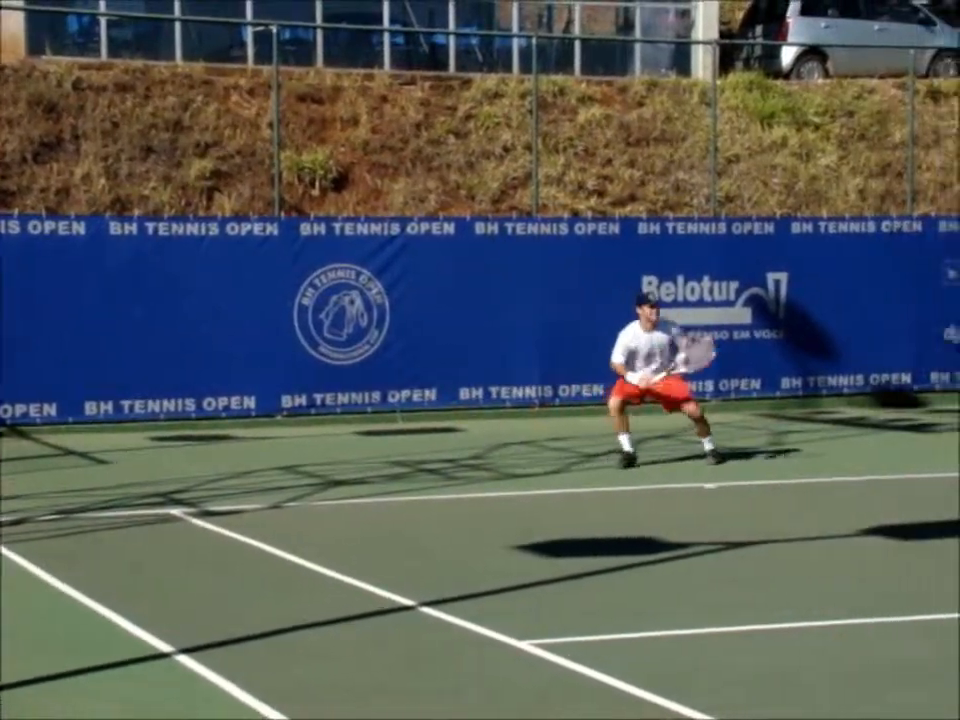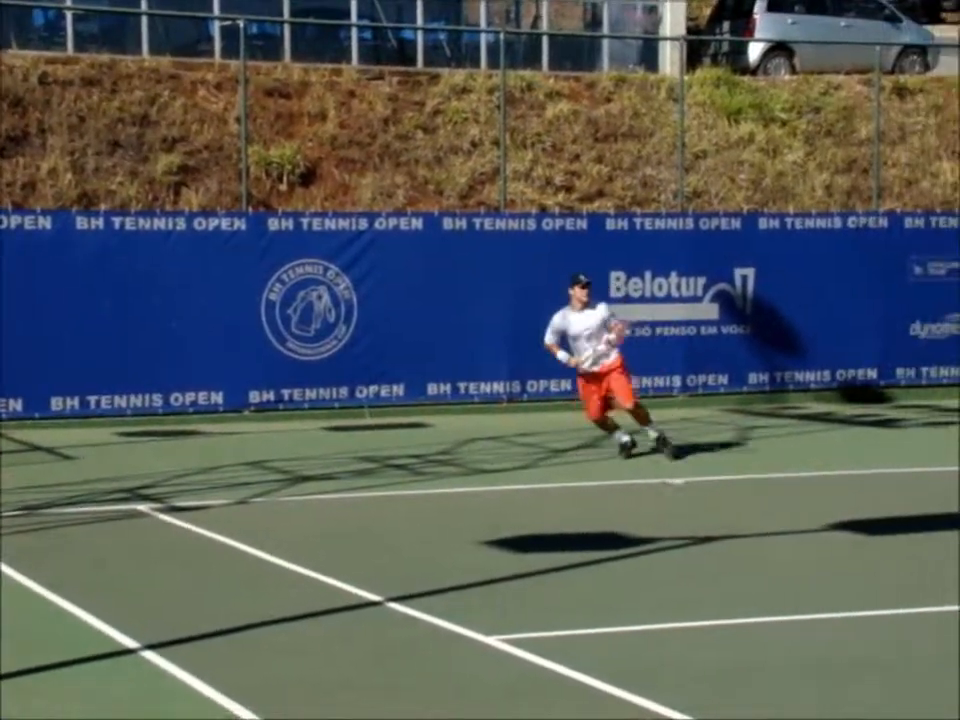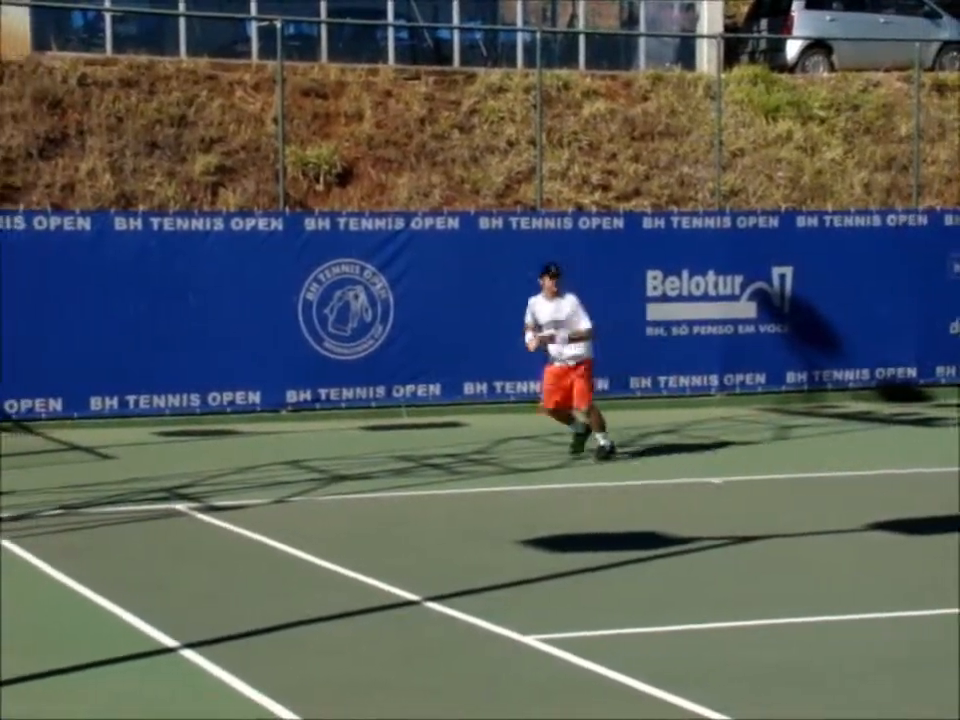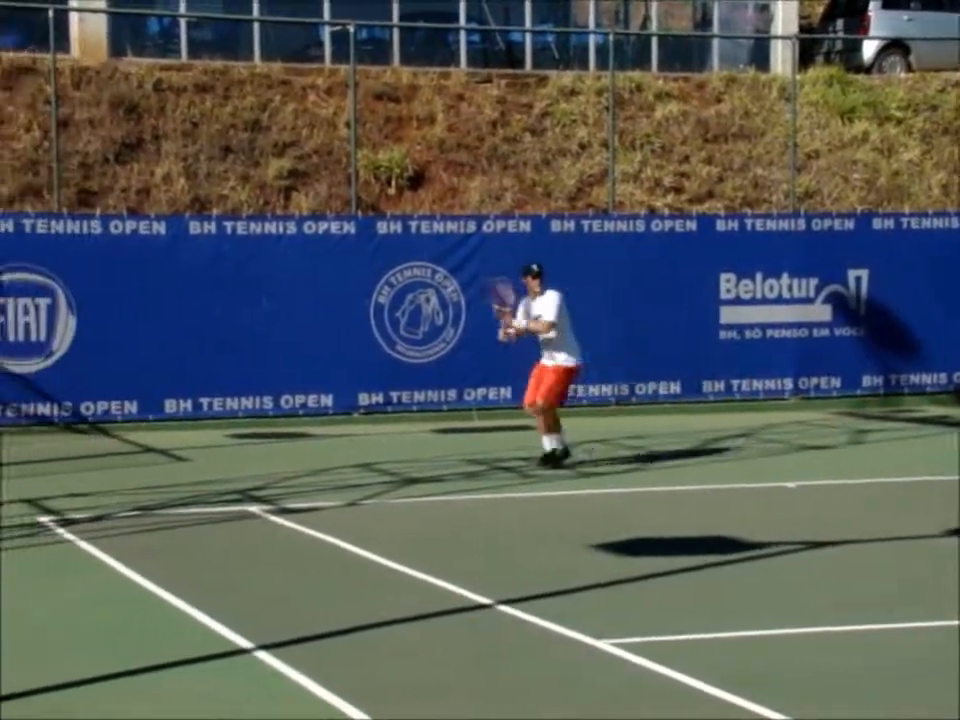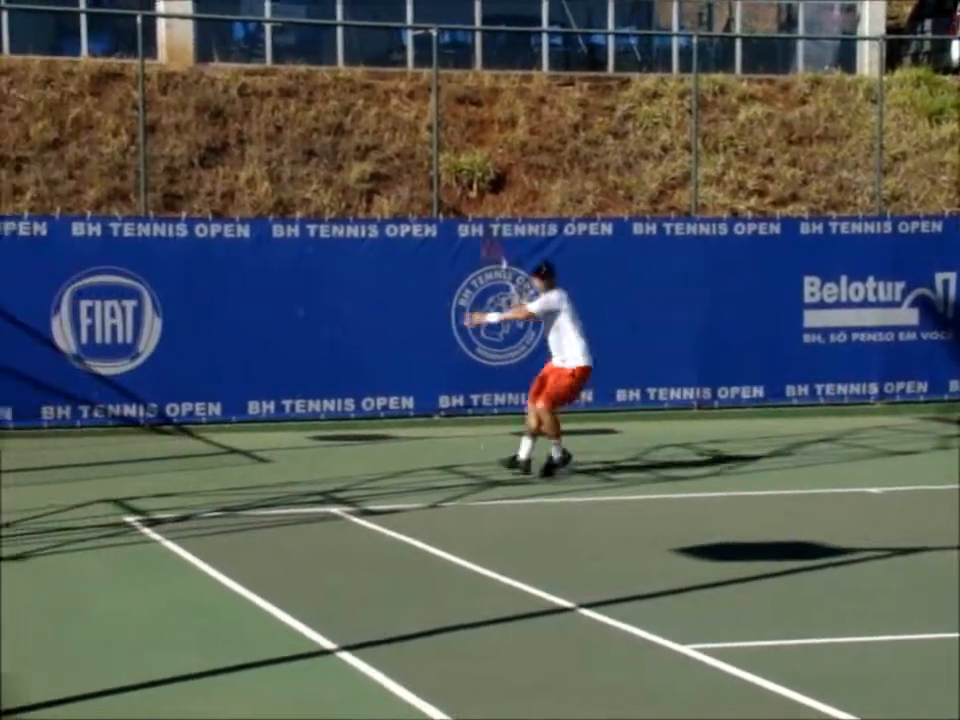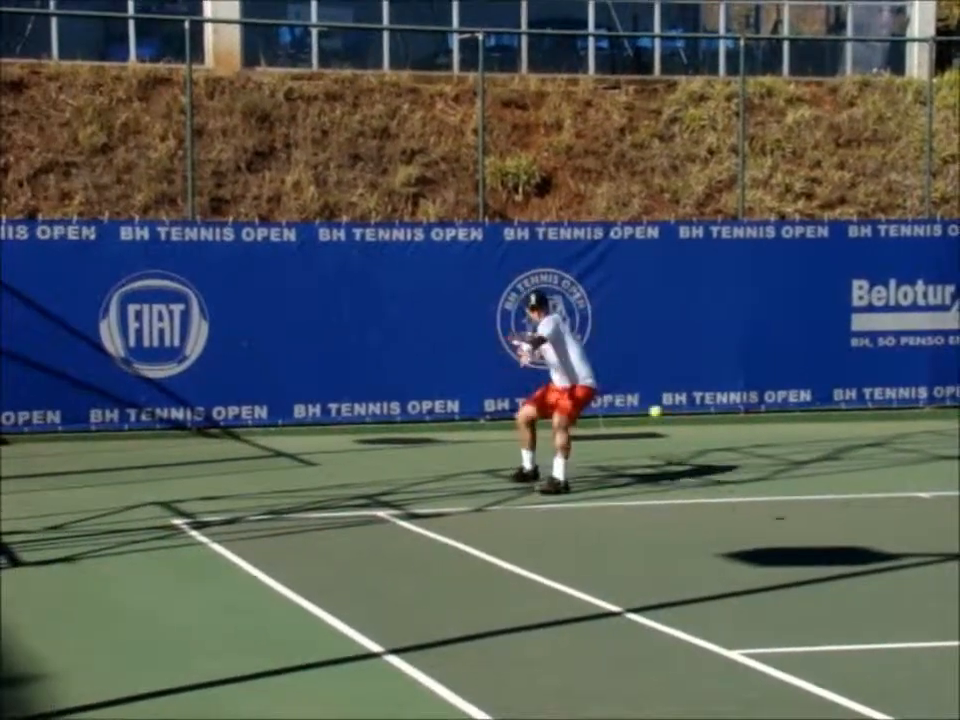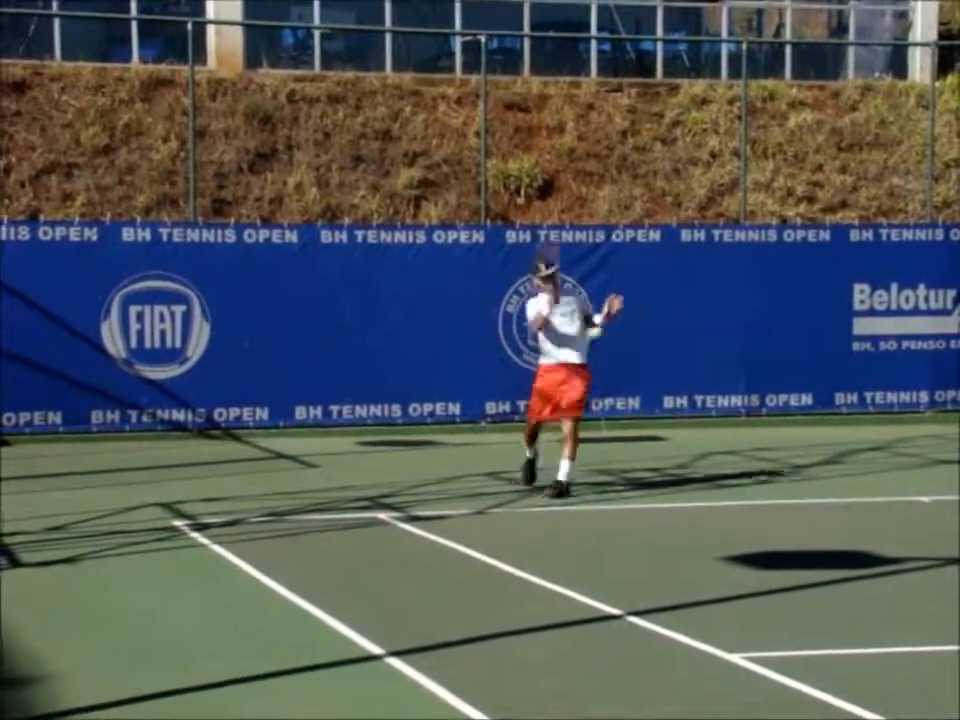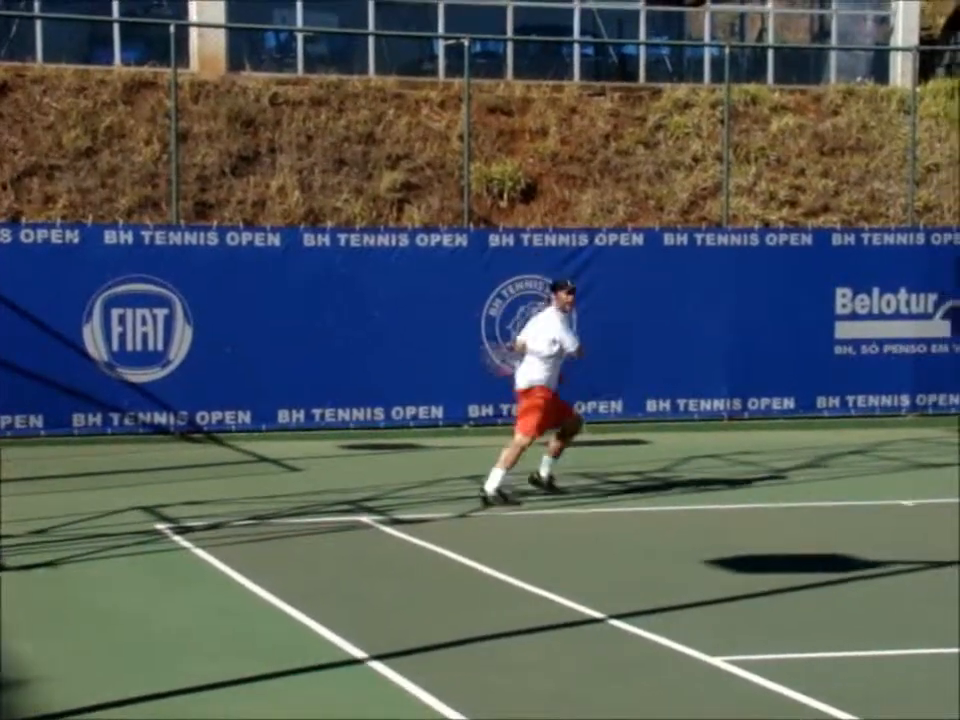
dt=0.3s
person 1, frame 1
left shoulder: (669, 327)
right shoulder: (627, 335)
right elbow: (616, 364)
right wrist: (635, 379)
left hip: (666, 379)
right hip: (637, 380)
left knee: (695, 411)
right knee: (614, 403)
left ankle: (710, 448)
right ankle: (628, 451)
person 1, frame 2
left shoulder: (601, 309)
right shoulder: (560, 318)
left elbow: (617, 327)
right elbow: (549, 344)
left wrist: (615, 336)
right wrist: (565, 357)
left hip: (611, 364)
right hip: (586, 373)
left knee: (630, 405)
right knee: (596, 416)
left ankle: (658, 438)
right ankle: (625, 439)
person 1, frame 3
left shoulder: (571, 301)
right shoulder: (534, 302)
left elbow: (588, 333)
right elbow: (530, 324)
left wrist: (561, 337)
right wrist: (531, 338)
left hip: (578, 359)
right hip: (555, 360)
left knee: (583, 406)
right knee: (550, 406)
left ankle: (605, 444)
right ankle: (580, 429)
person 1, frame 4
left shoulder: (553, 297)
right shoulder: (526, 303)
left elbow: (547, 327)
right elbow: (517, 330)
left wrist: (517, 323)
right wrist: (507, 331)
left hip: (566, 362)
right hip: (547, 361)
left knee: (542, 404)
right knee: (531, 406)
left ankle: (556, 448)
right ankle: (558, 448)
person 1, frame 5
left shoulder: (556, 296)
right shoulder: (546, 299)
left elbow: (523, 313)
left wrist: (487, 317)
left hip: (576, 364)
right hip: (559, 363)
left knee: (543, 407)
right knee: (534, 406)
left ankle: (558, 455)
right ankle: (523, 458)
person 1, frame 6
left shoulder: (550, 322)
right shoulder: (545, 325)
left elbow: (540, 340)
left wrist: (527, 344)
right wrist: (529, 350)
left hip: (580, 386)
right hip: (558, 385)
left knee: (559, 422)
right knee: (523, 416)
left ankle: (559, 479)
right ankle: (529, 468)
person 1, frame 7
left shoulder: (575, 295)
right shoulder: (533, 303)
left elbow: (590, 322)
right elbow: (538, 326)
left wrist: (607, 314)
right wrist: (548, 304)
left hip: (579, 366)
right hip: (550, 367)
left knee: (570, 420)
right knee: (534, 420)
left ankle: (563, 481)
right ankle: (530, 457)
person 1, frame 8
left shoulder: (542, 317)
right shoulder: (556, 319)
left elbow: (518, 346)
right elbow: (577, 352)
left hip: (543, 387)
right hip: (535, 387)
left knee: (574, 423)
right knee: (523, 438)
left ankle: (543, 475)
right ankle: (491, 490)
